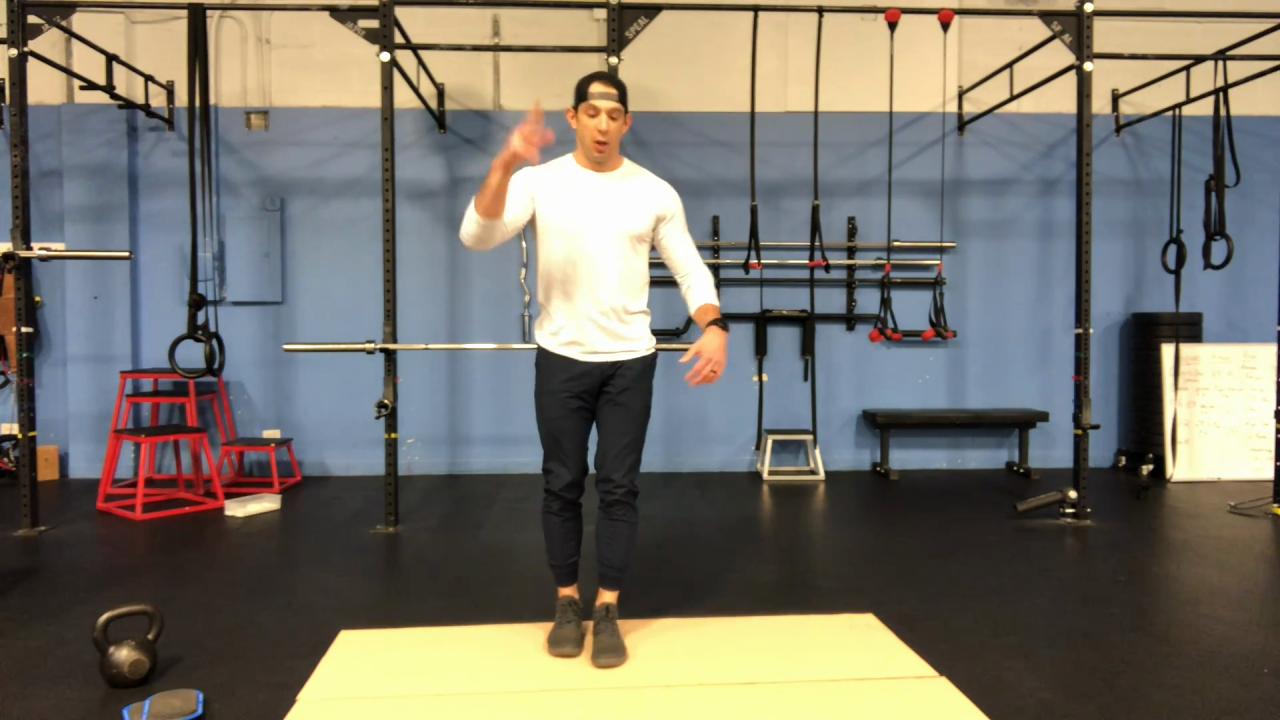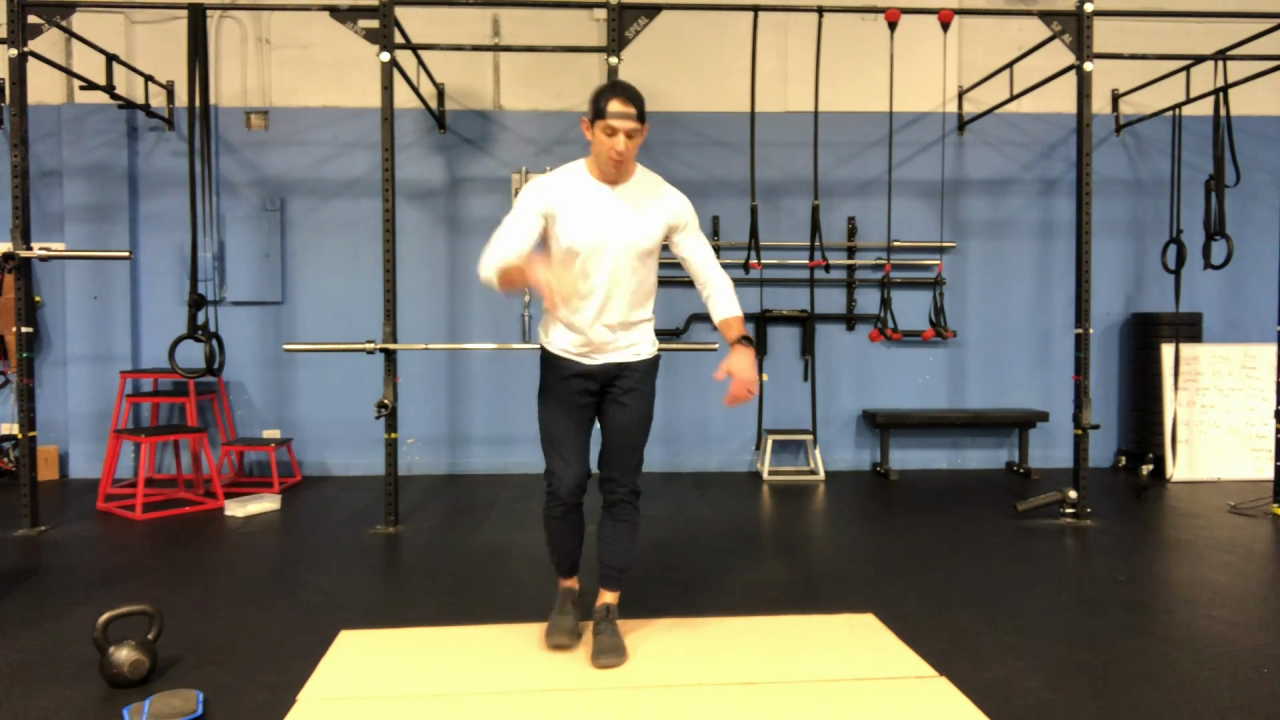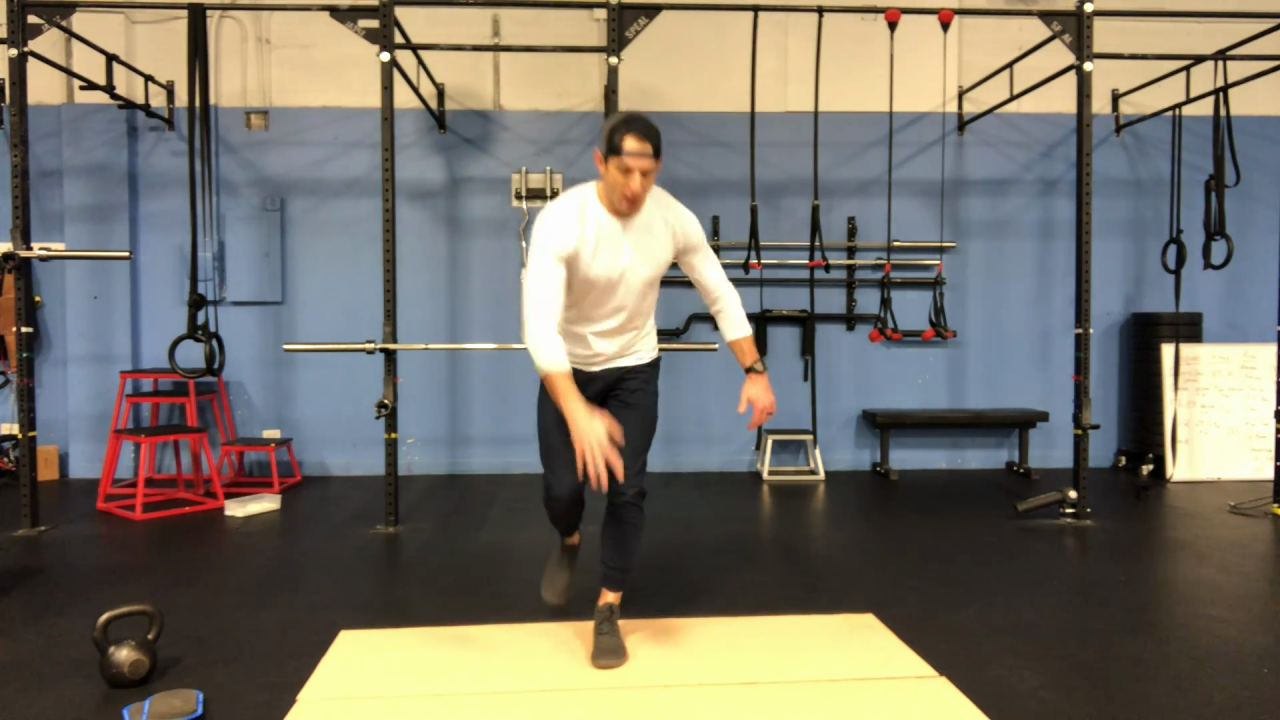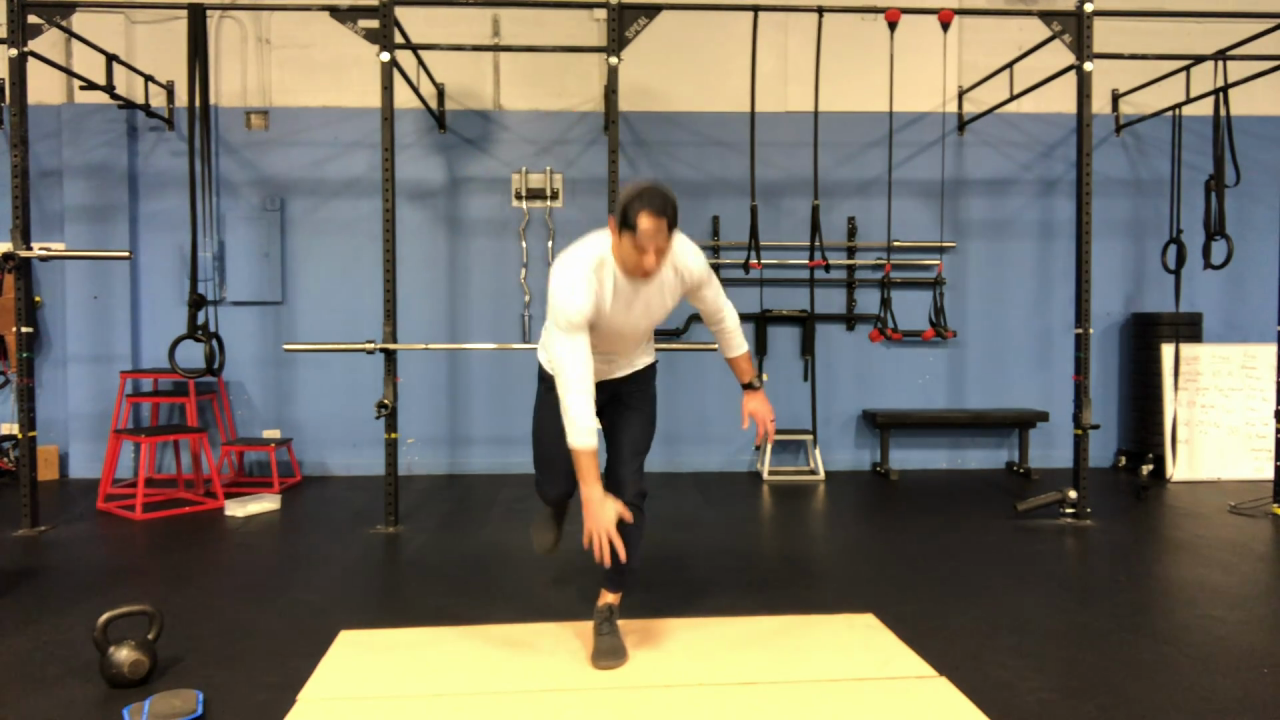
dt=0.2s
person 1, frame 1
left shoulder: (655, 191)
right shoulder: (538, 181)
left elbow: (691, 269)
right elbow: (475, 236)
left wrist: (714, 327)
right wrist: (505, 164)
left hip: (629, 362)
right hip: (561, 360)
left knee: (618, 487)
right knee: (562, 485)
left ankle: (606, 612)
right ankle: (567, 604)
person 1, frame 2
left shoulder: (666, 200)
right shoulder: (549, 190)
left elbow: (711, 276)
right elbow: (492, 263)
left wrist: (739, 344)
right wrist: (535, 272)
left hip: (632, 364)
right hip: (565, 362)
left knee: (621, 488)
right knee: (564, 485)
left ankle: (606, 611)
right ankle: (567, 593)
person 1, frame 3
left shoulder: (675, 219)
right shoulder: (563, 219)
left elbow: (721, 295)
right elbow: (540, 324)
left wrist: (754, 371)
right wrist: (578, 416)
left hip: (635, 368)
right hip: (571, 368)
left knee: (628, 490)
right knee: (563, 485)
left ankle: (607, 611)
right ankle: (568, 543)
person 1, frame 4
left shoulder: (686, 261)
right shoulder: (576, 275)
left elbow: (722, 319)
right elbow: (574, 390)
left wrist: (752, 387)
right wrist: (593, 494)
left hip: (632, 375)
right hip: (566, 377)
left knee: (630, 490)
right knee: (557, 487)
left ankle: (607, 613)
right ankle: (559, 504)
